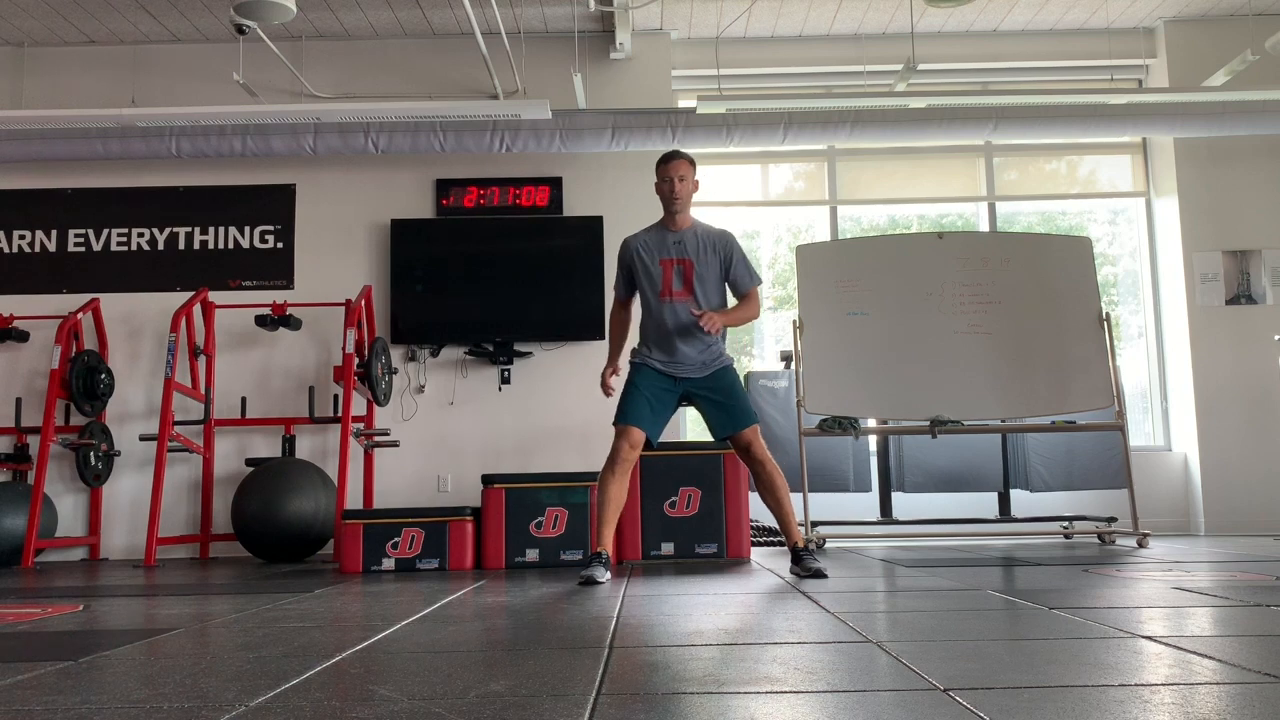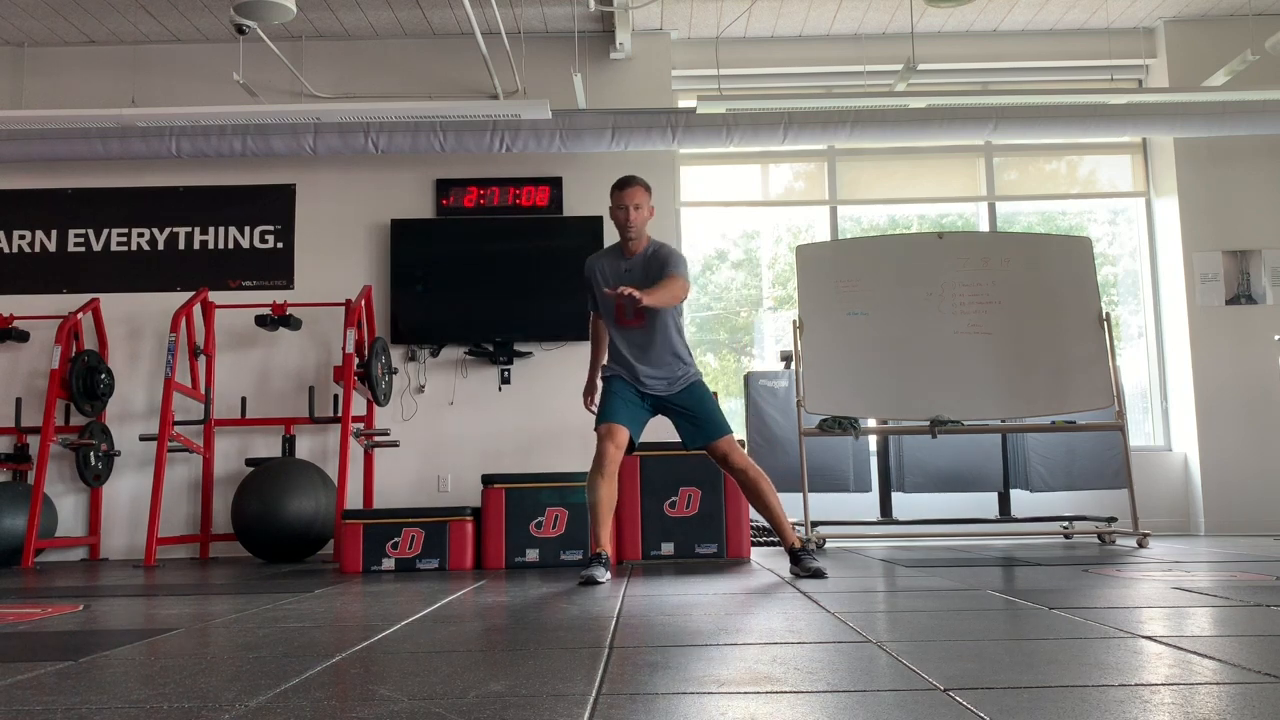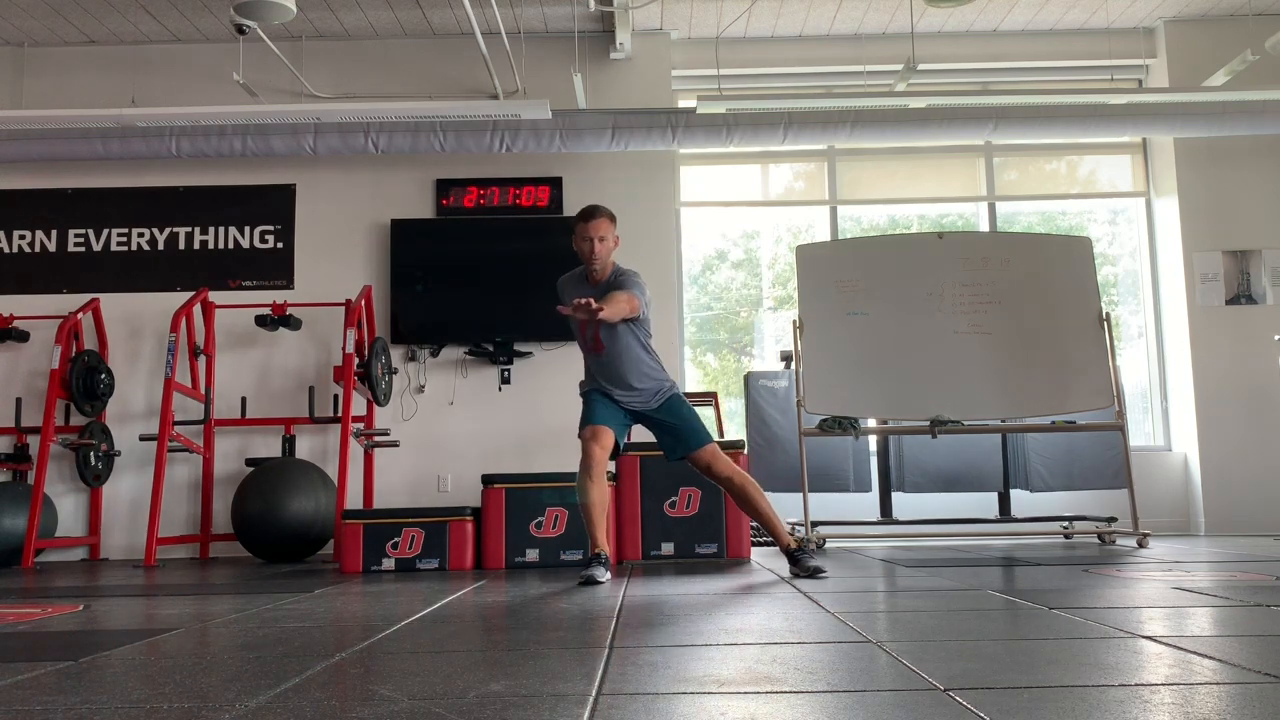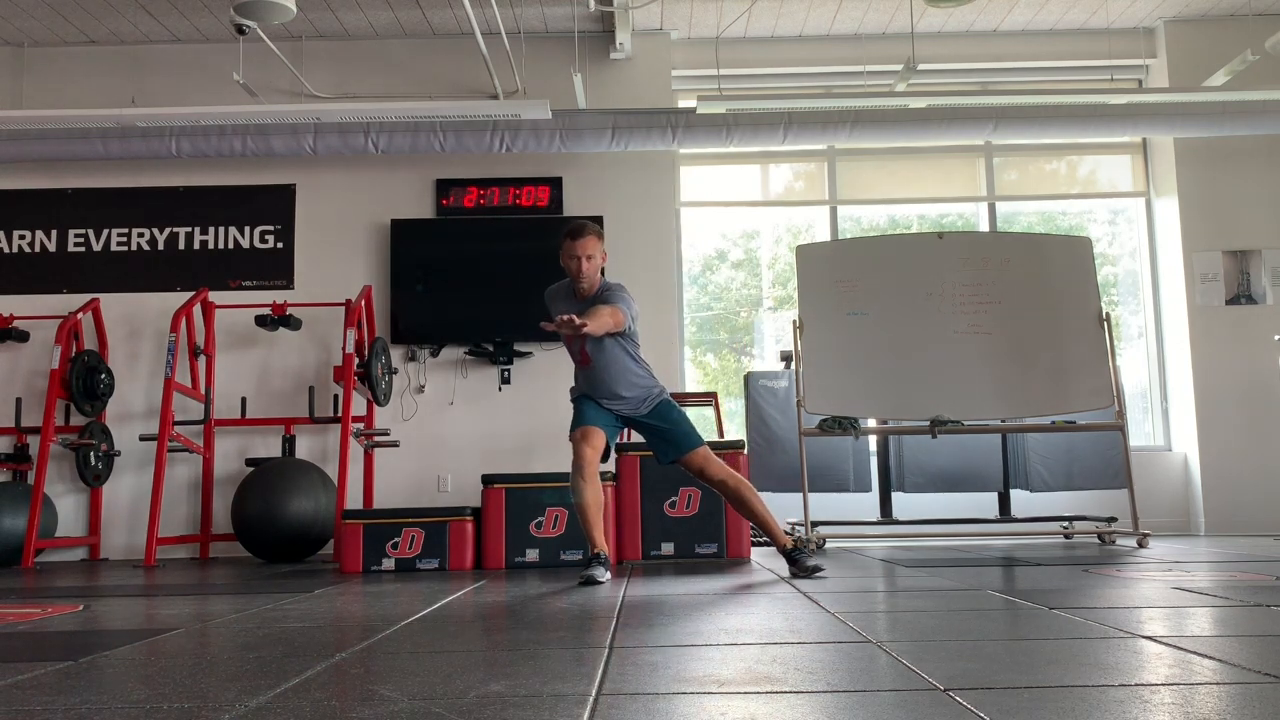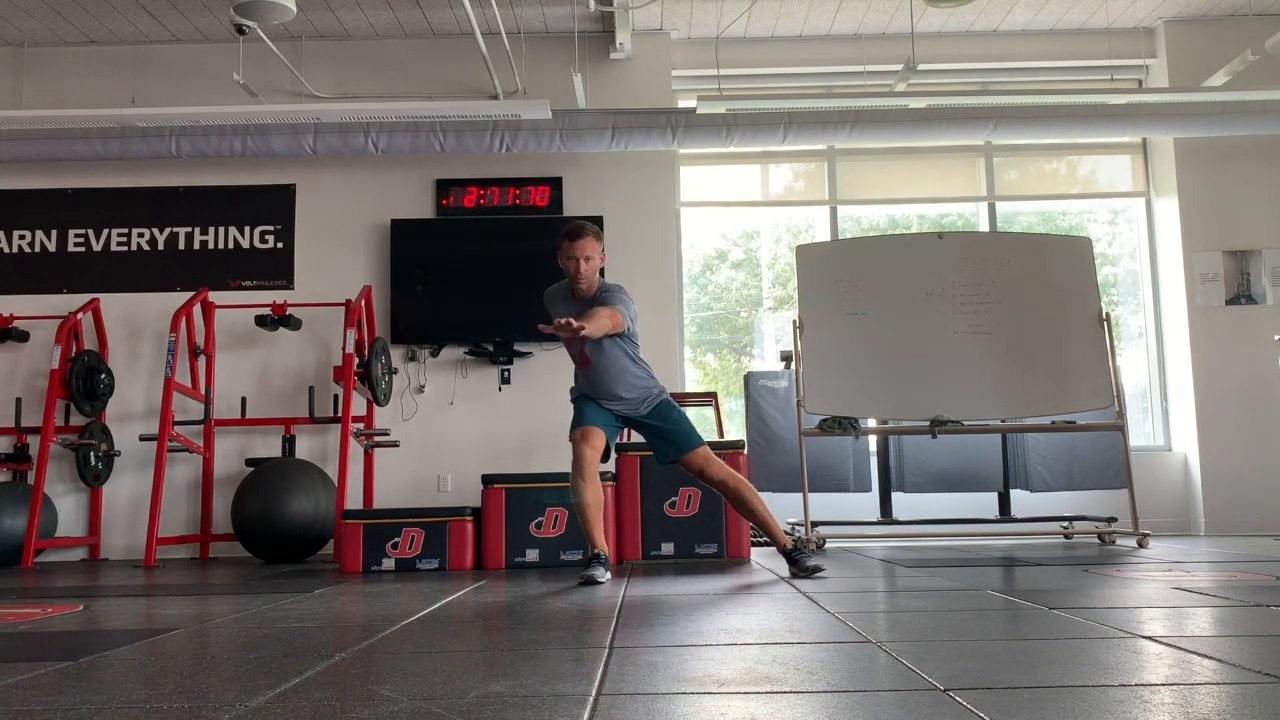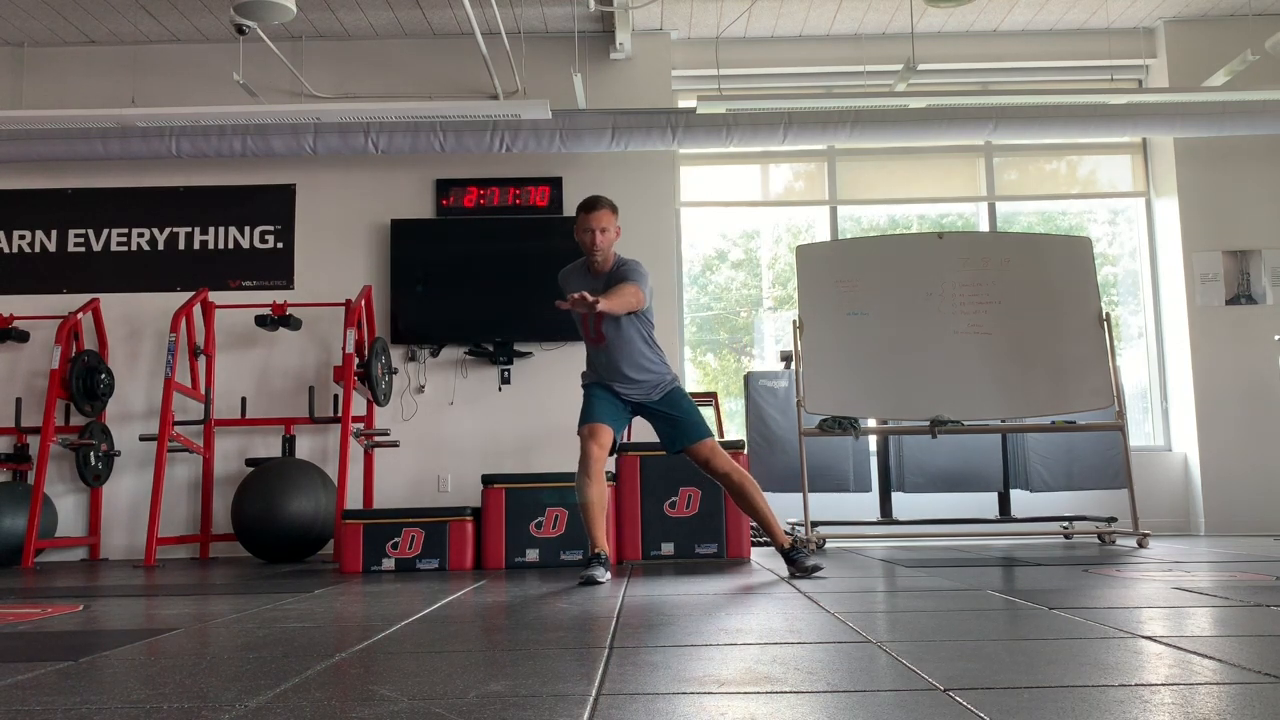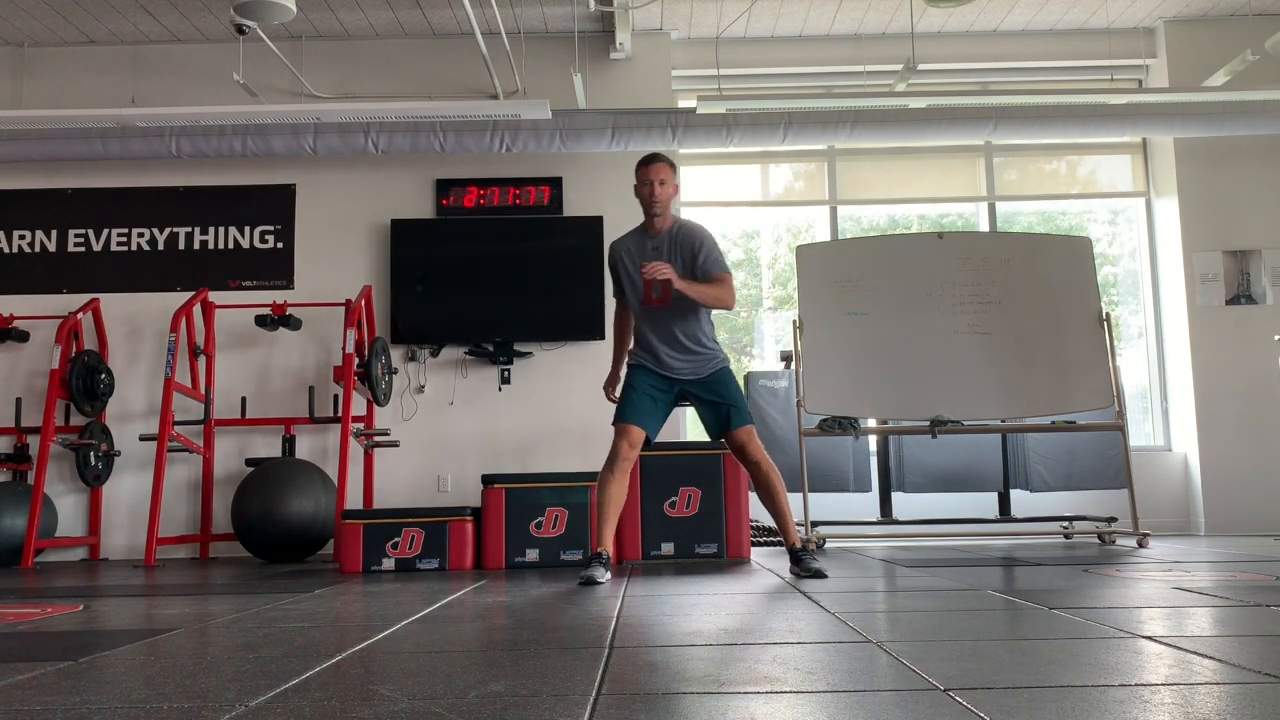
dt=0.5s
person 1, frame 1
left shoulder: (721, 241)
right shoulder: (635, 246)
left elbow: (752, 303)
right elbow: (621, 305)
left wrist: (720, 318)
right wrist: (613, 358)
left hip: (711, 365)
right hip: (653, 366)
left knee: (754, 449)
right knee: (624, 449)
left ankle: (798, 548)
right ankle: (601, 555)
person 1, frame 2
left shoulder: (666, 257)
right shoulder: (595, 266)
left elbow: (677, 290)
left wrist: (643, 297)
right wrist: (593, 375)
left hip: (679, 378)
right hip: (624, 379)
left knee: (733, 457)
right knee: (608, 448)
left ankle: (795, 549)
right ankle: (600, 556)
person 1, frame 3
left shoulder: (629, 282)
right shoulder: (566, 285)
left elbow: (621, 304)
left wrist: (597, 310)
left hip: (655, 392)
right hip: (604, 392)
left knee: (718, 466)
right knee: (594, 450)
left ankle: (792, 548)
right ankle: (600, 556)
person 1, frame 4
left shoulder: (616, 296)
right shoulder: (554, 297)
left elbow: (604, 319)
left wrist: (582, 324)
left hip: (645, 398)
right hip: (595, 399)
left knee: (711, 469)
right knee: (585, 450)
left ankle: (788, 548)
right ankle: (599, 556)
person 1, frame 5
left shoulder: (615, 297)
right shoulder: (553, 298)
left elbow: (602, 321)
left wrist: (580, 327)
left hip: (646, 398)
right hip: (595, 399)
left knee: (712, 469)
right knee: (584, 450)
left ankle: (788, 547)
right ankle: (598, 557)
person 1, frame 6
left shoulder: (630, 270)
right shoulder: (568, 279)
left elbow: (629, 299)
left wrist: (598, 303)
left hip: (657, 385)
right hip: (605, 386)
left knee: (717, 461)
right knee: (593, 450)
left ankle: (788, 548)
right ankle: (599, 556)
person 1, frame 7
left shoulder: (695, 237)
right shoulder: (620, 249)
left elbow: (725, 297)
left wrist: (678, 281)
right wrist: (616, 368)
left hip: (706, 364)
right hip: (649, 367)
left knee: (750, 450)
right knee: (622, 450)
left ankle: (796, 549)
right ankle: (601, 556)
